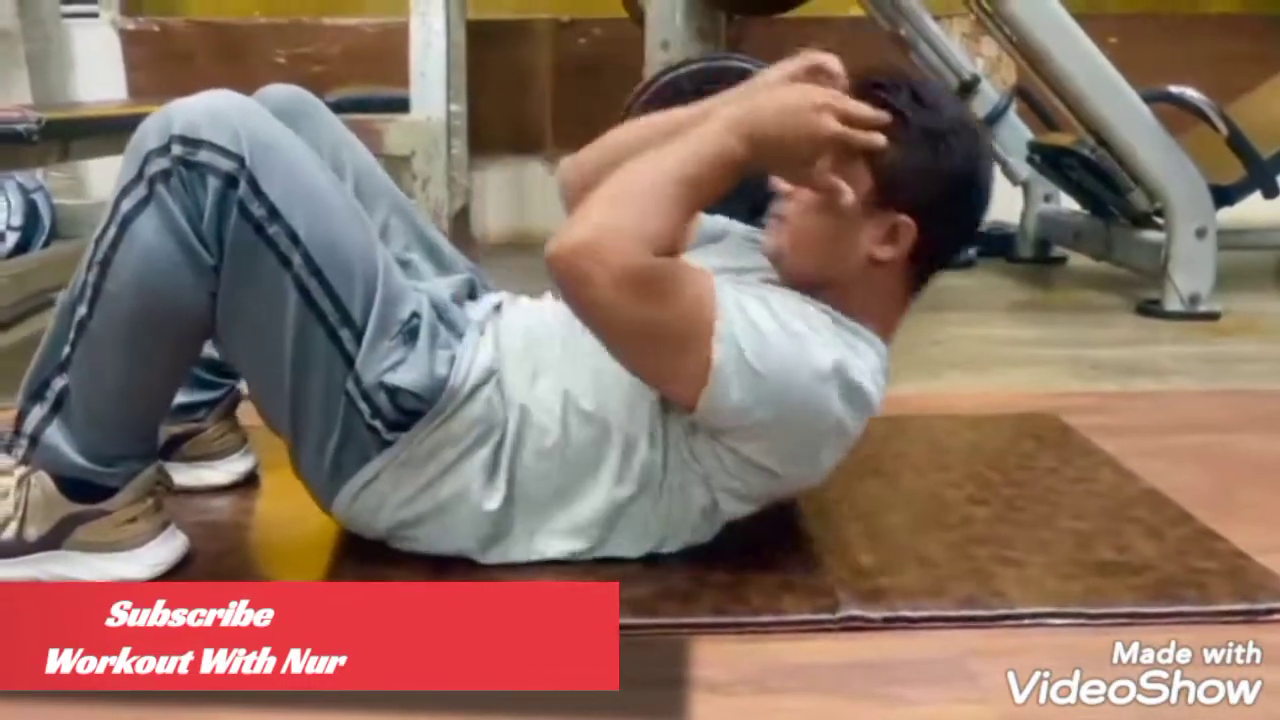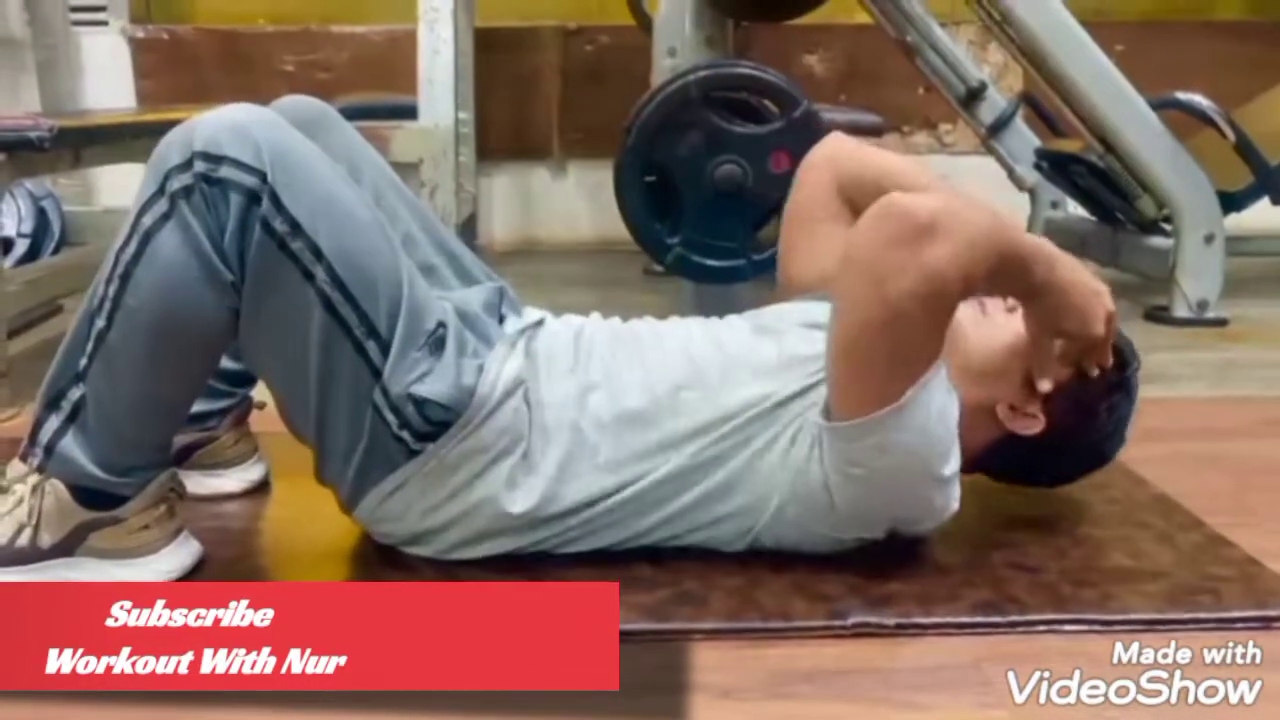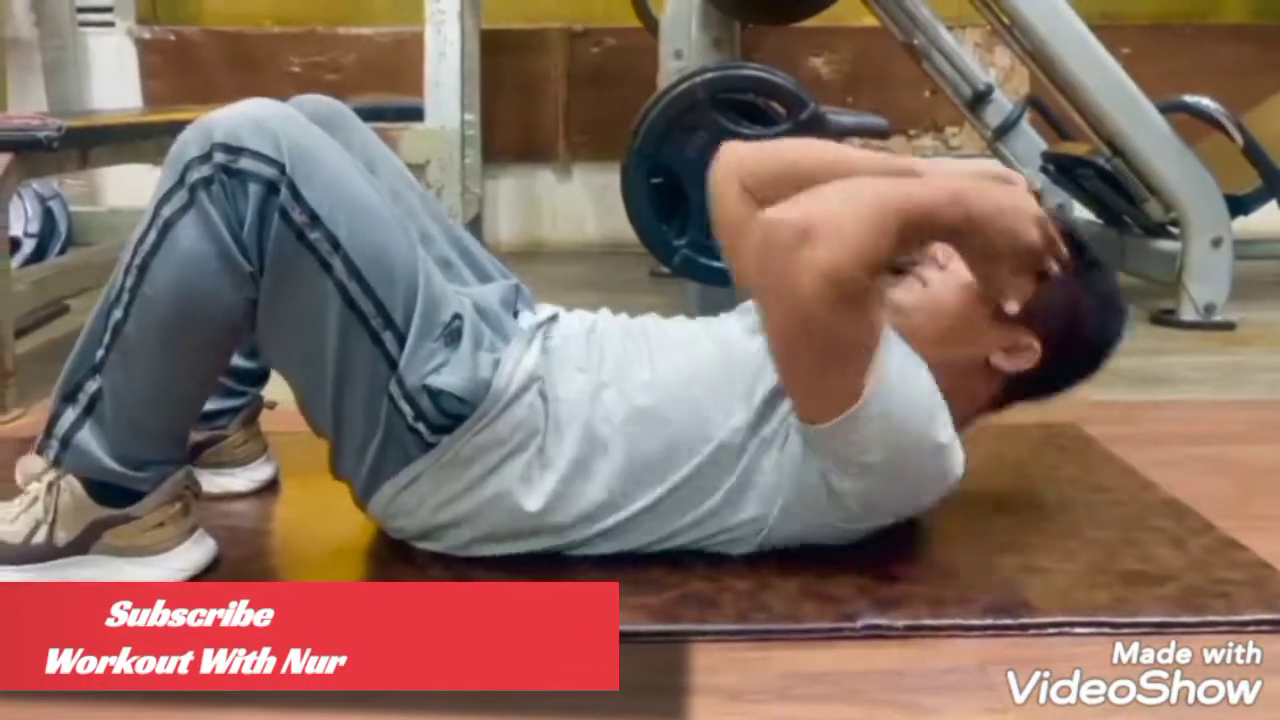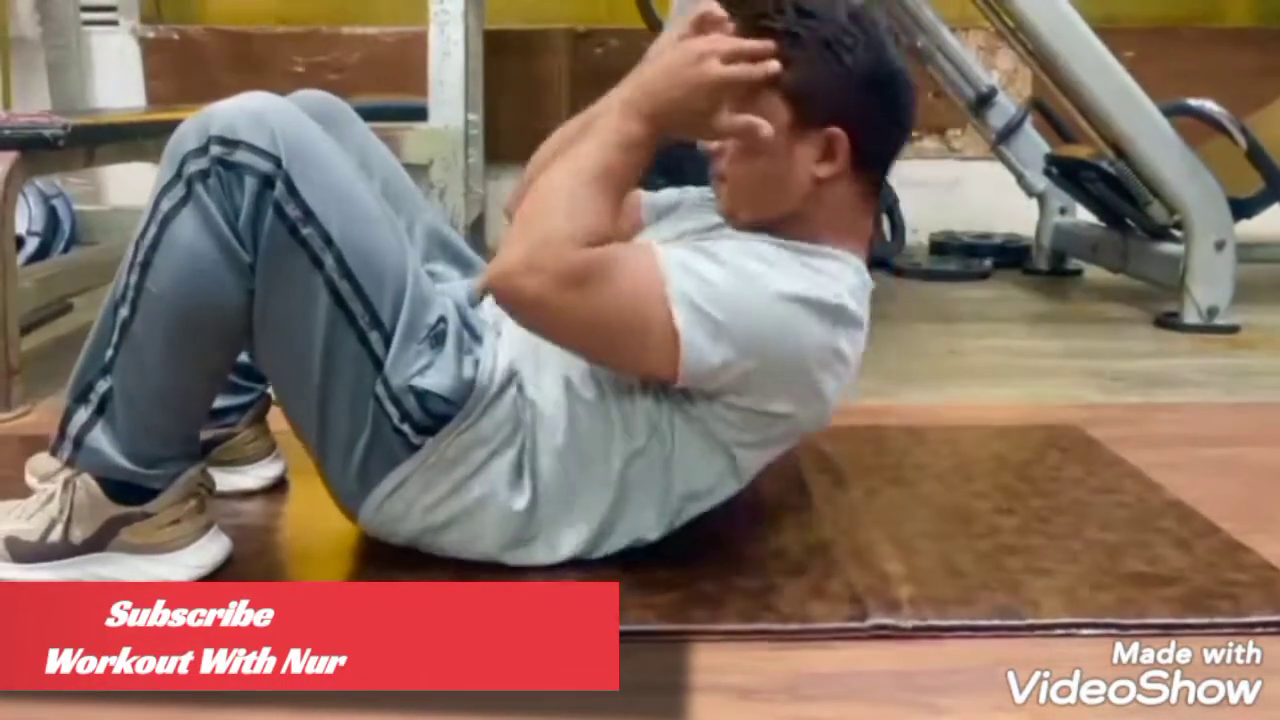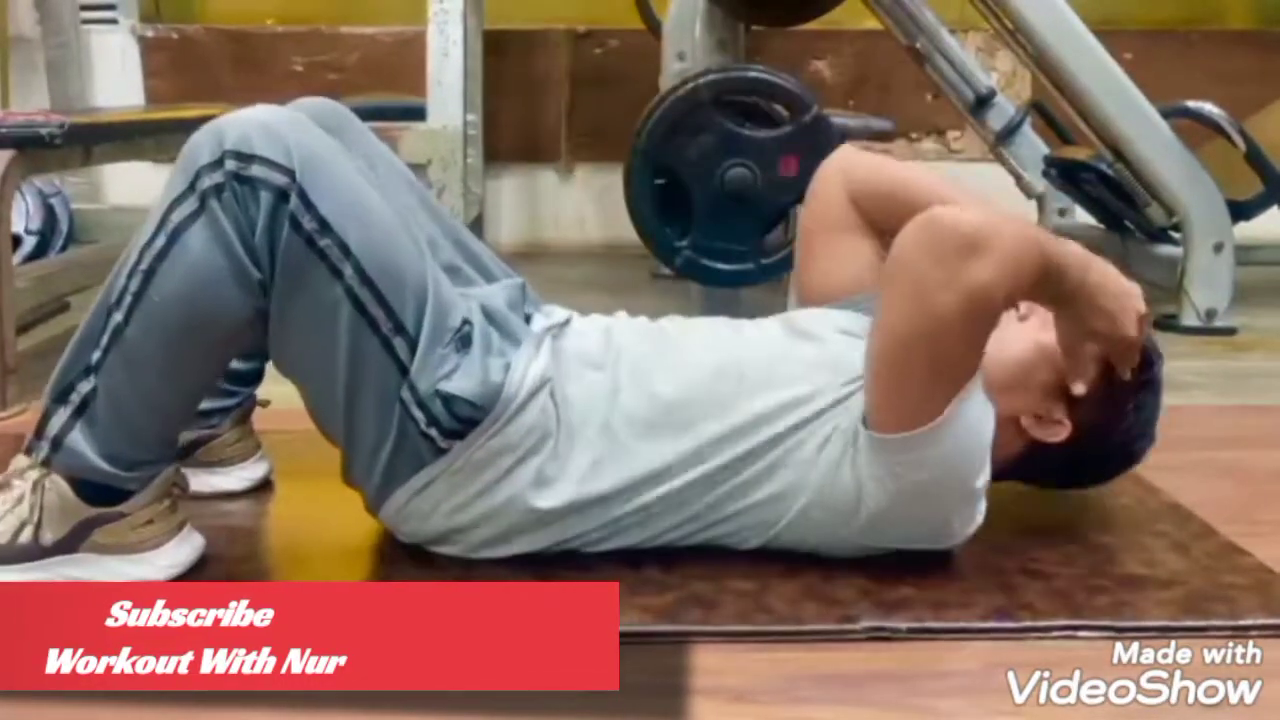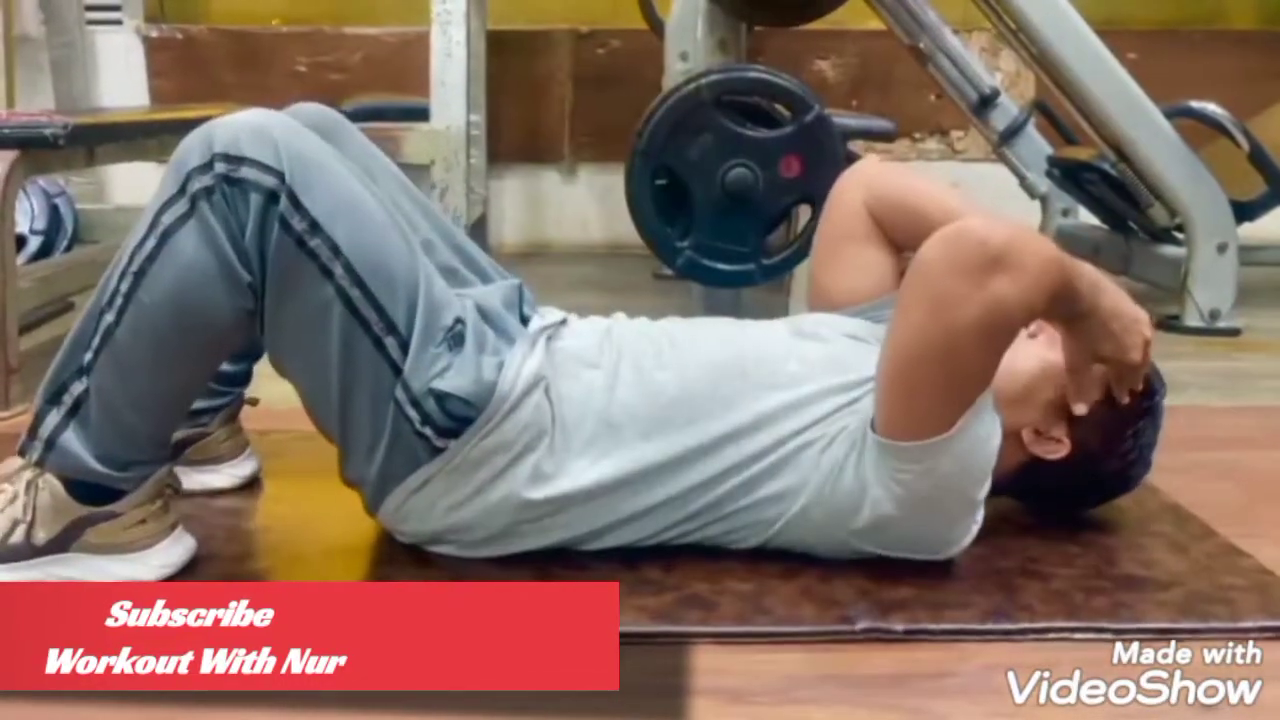
dt=0.5s
person 1, frame 1
left shoulder: (812, 383)
right shoulder: (786, 278)
left elbow: (588, 258)
right elbow: (585, 178)
left wrist: (747, 124)
right wrist: (744, 107)
left hip: (420, 441)
right hip: (466, 344)
left knee: (201, 146)
right knee: (276, 115)
right ankle: (183, 419)
person 1, frame 2
left shoulder: (897, 465)
right shoulder: (863, 355)
left elbow: (915, 234)
right elbow: (831, 167)
left wrist: (1045, 272)
right wrist: (1012, 242)
left hip: (451, 445)
right hip: (503, 352)
left knee: (221, 162)
right knee: (292, 127)
right ankle: (196, 423)
person 1, frame 3
left shoulder: (906, 438)
right shoulder: (878, 348)
left elbow: (797, 248)
right elbow: (736, 181)
left wrist: (946, 208)
right wrist: (942, 190)
left hip: (466, 444)
right hip: (526, 357)
left knee: (239, 150)
right knee: (306, 125)
left ankle: (102, 496)
right ankle: (205, 420)
person 1, frame 4
left shoulder: (790, 309)
right shoulder: (763, 224)
left elbow: (533, 271)
right elbow: (548, 211)
left wrist: (644, 106)
right wrist: (652, 100)
left hip: (445, 458)
right hip: (485, 371)
left knee: (240, 147)
right knee: (305, 123)
left ankle: (127, 496)
right ankle: (218, 422)
person 1, frame 5
left shoulder: (929, 474)
right shoulder: (891, 362)
left elbow: (961, 250)
right elbow: (842, 181)
left wrist: (1068, 267)
right wrist: (1050, 257)
left hip: (473, 441)
right hip: (522, 356)
left knee: (250, 165)
right knee: (309, 130)
left ankle: (94, 492)
right ankle: (195, 424)
person 1, frame 6
left shoulder: (924, 486)
right shoulder: (894, 358)
left elbow: (982, 262)
right elbow: (863, 191)
left wrist: (1083, 291)
right wrist: (1075, 285)
left hip: (470, 444)
right hip: (522, 356)
left knee: (243, 167)
right knee: (303, 138)
right ankle: (178, 422)
